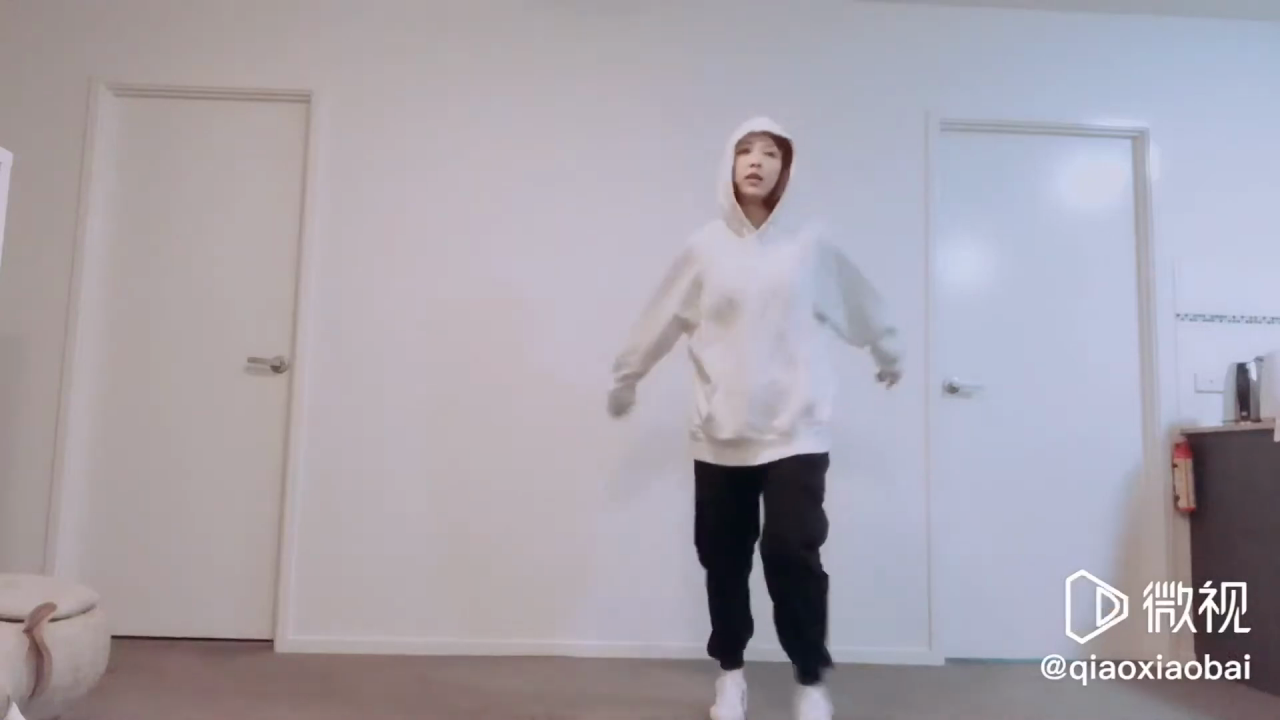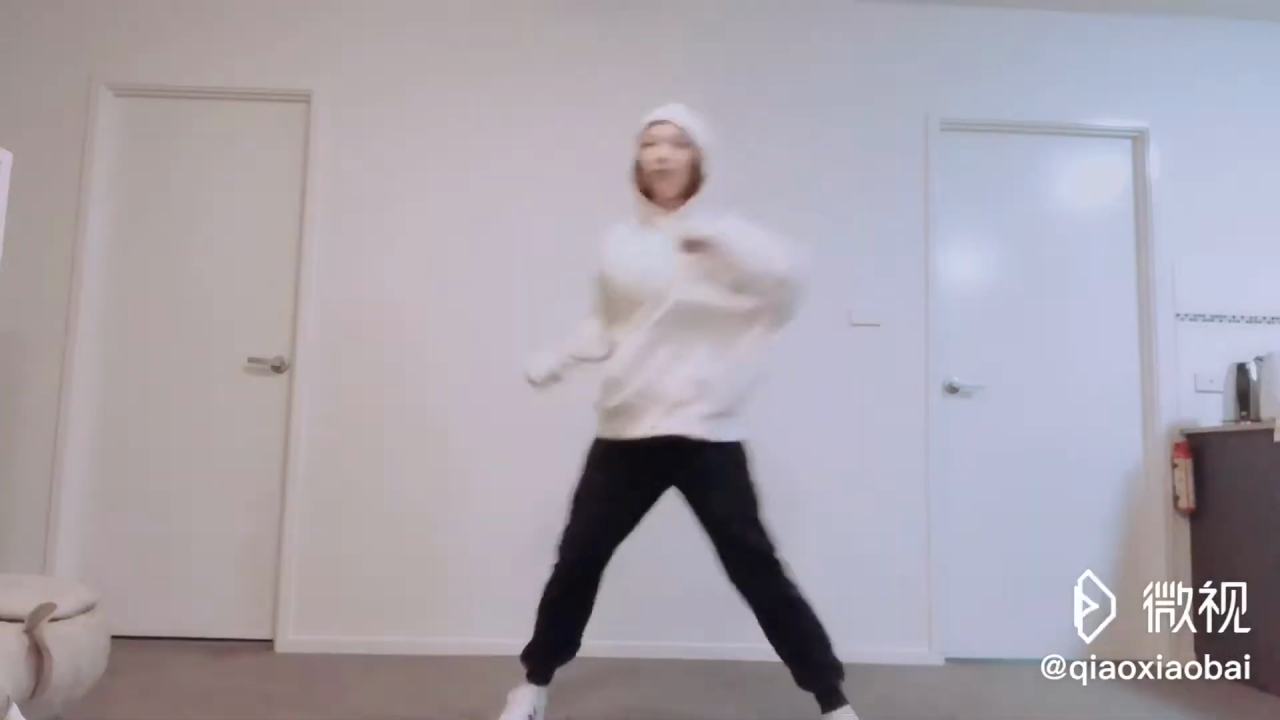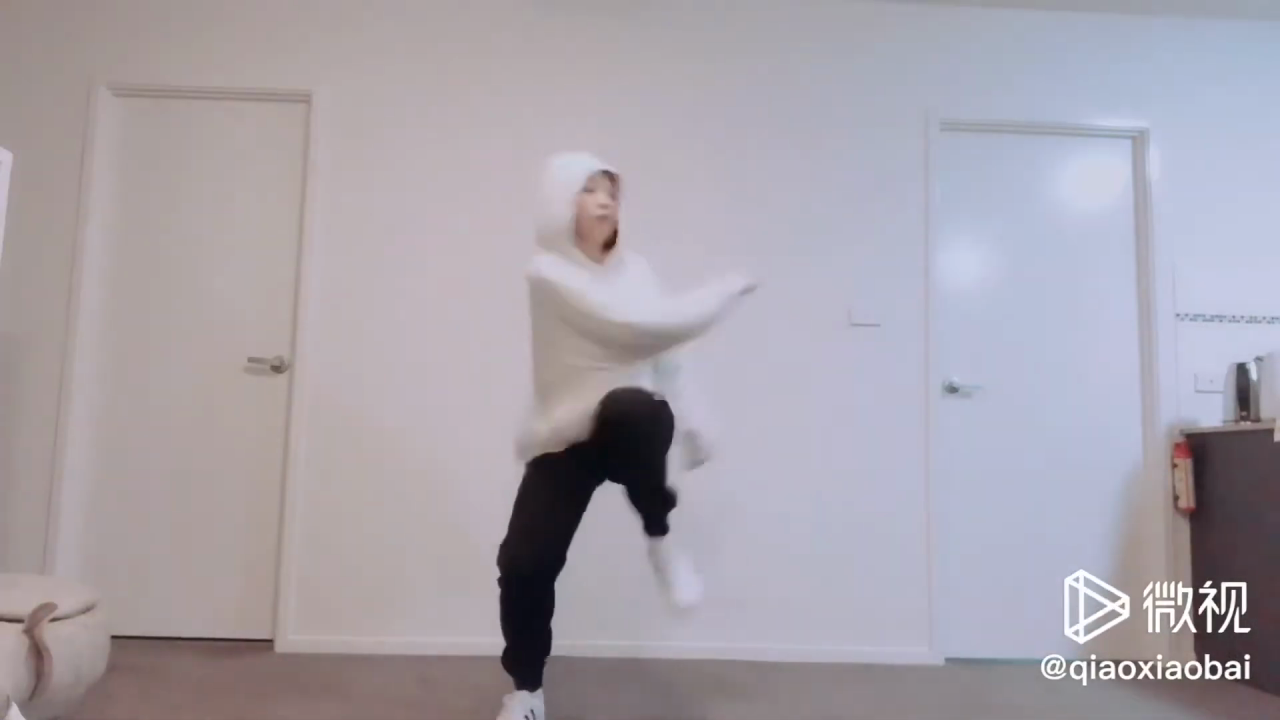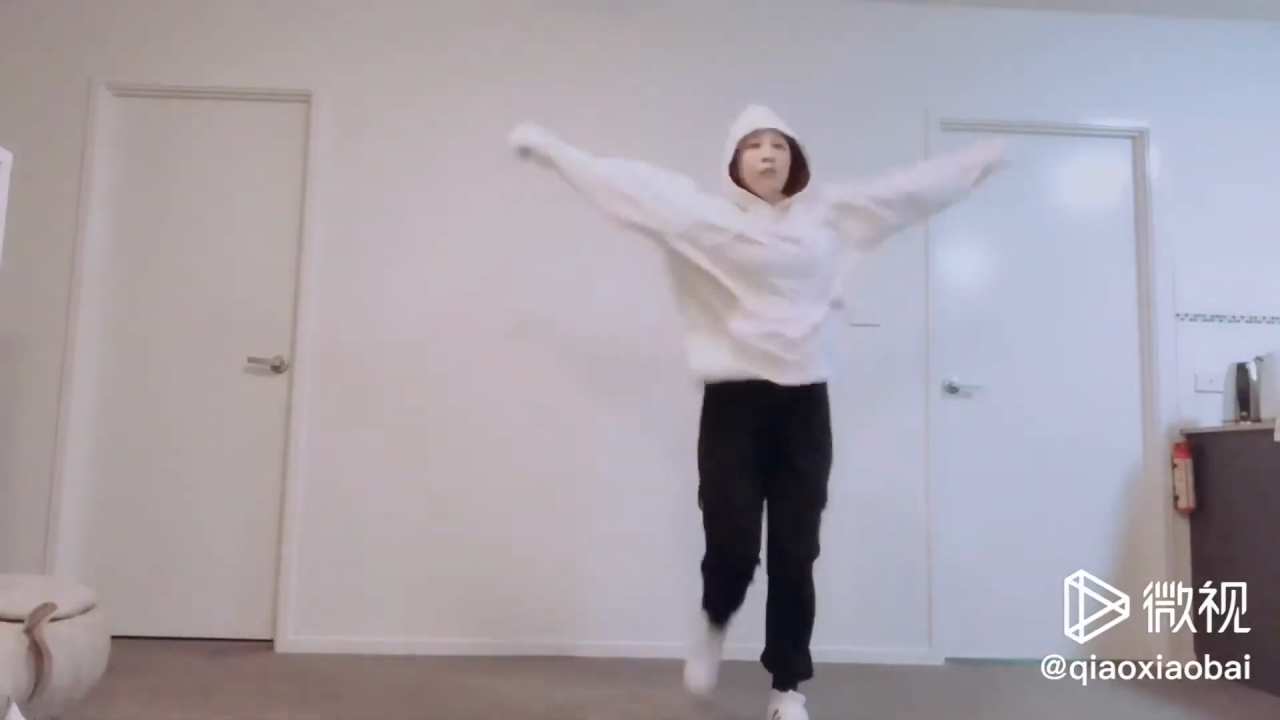
dt=0.7s
person 1, frame 1
left shoulder: (811, 245)
right shoulder: (704, 248)
left elbow: (858, 308)
right elbow: (660, 323)
left wrist: (889, 355)
right wrist: (623, 380)
left hip: (796, 433)
right hip: (721, 437)
left knee: (792, 551)
right knee: (724, 560)
person 1, frame 2
left shoulder: (721, 234)
right shoulder: (620, 240)
left elbow: (787, 276)
left wrist: (719, 238)
right wrist: (556, 359)
left hip: (704, 430)
right hip: (624, 429)
left knee: (755, 566)
right knee: (579, 558)
person 1, frame 3
left shoulder: (633, 269)
right shoulder: (550, 273)
left elbow: (659, 350)
right elbow: (638, 326)
left wrist: (692, 421)
right wrist: (724, 291)
left hip: (635, 418)
right hip: (562, 439)
left knee: (631, 414)
right knee: (524, 565)
left ankle: (660, 537)
person 1, frame 4
left shoulder: (826, 212)
right shoulder: (703, 213)
left elbow: (904, 191)
right elbow: (622, 182)
left wrist: (976, 161)
right wrist: (546, 146)
left hip: (802, 399)
right hip: (733, 394)
left knee: (795, 547)
right knee: (731, 536)
right ankle: (714, 628)
